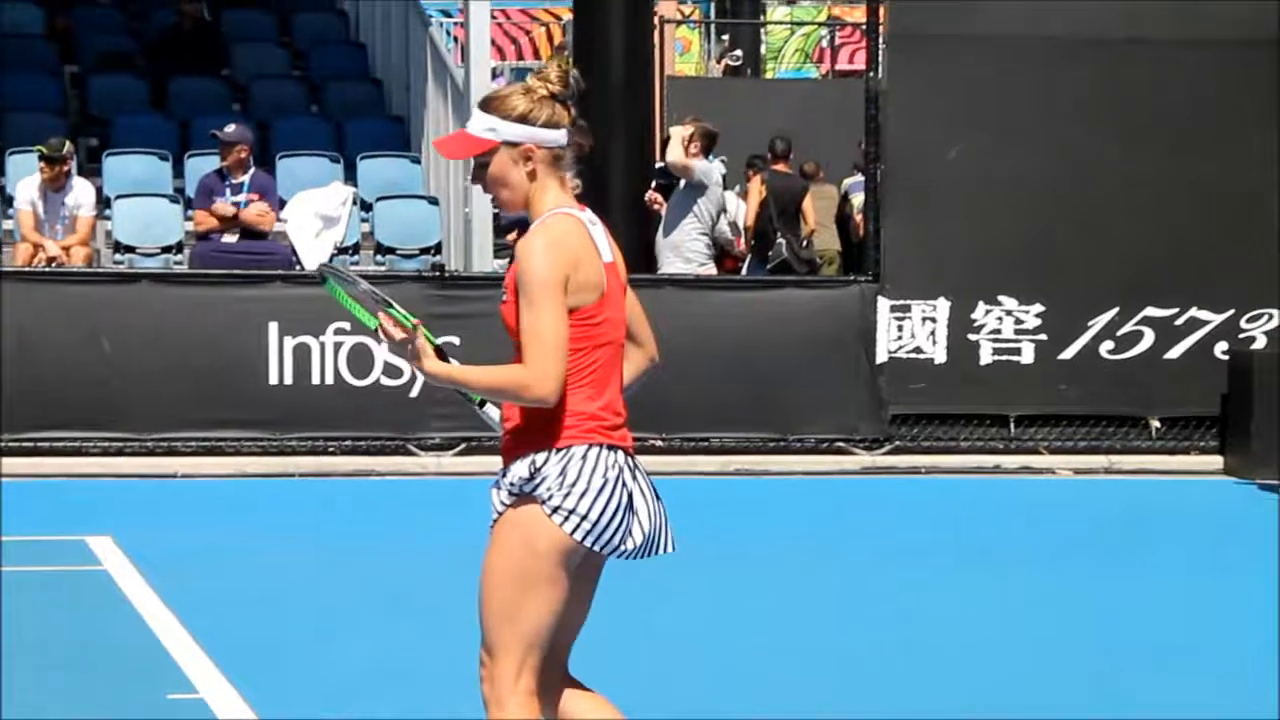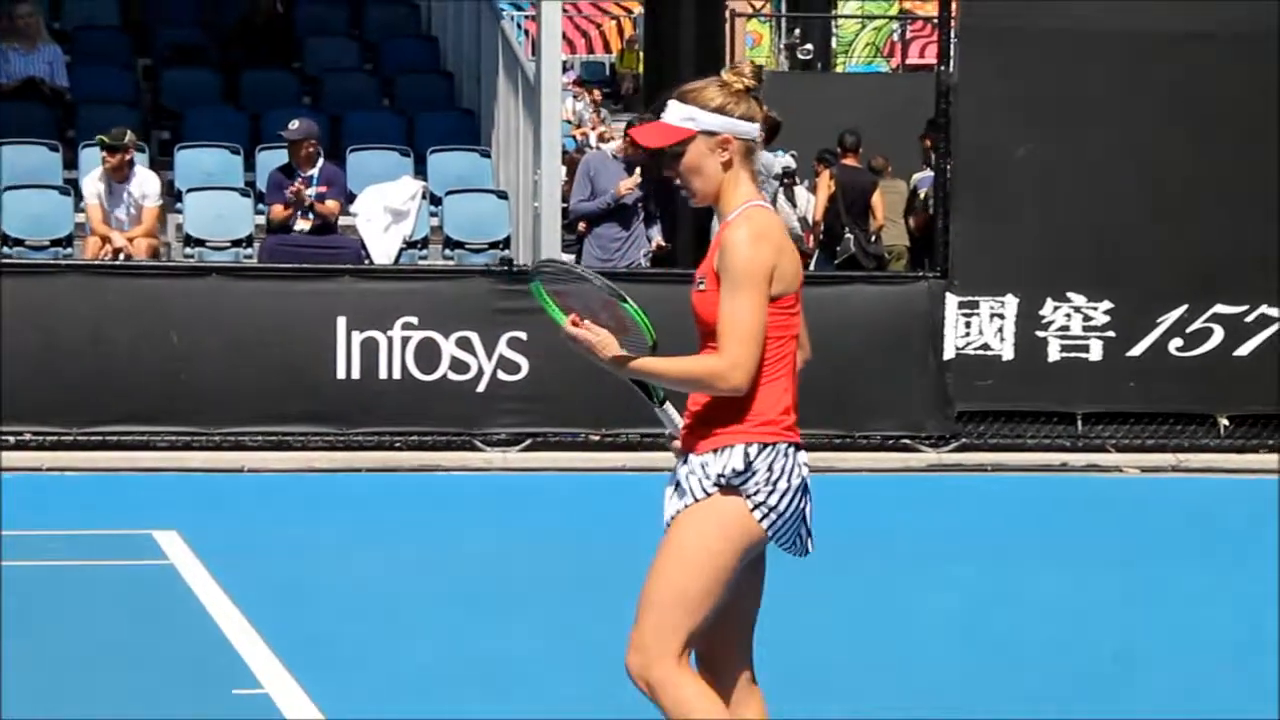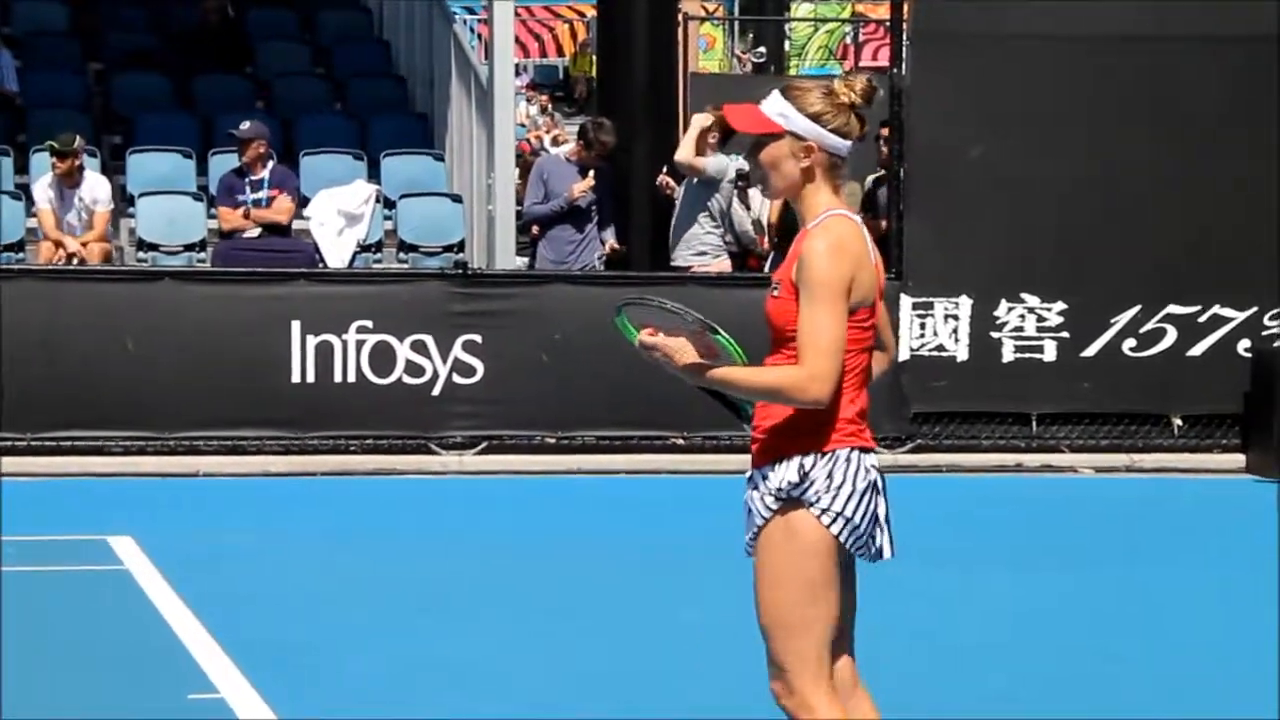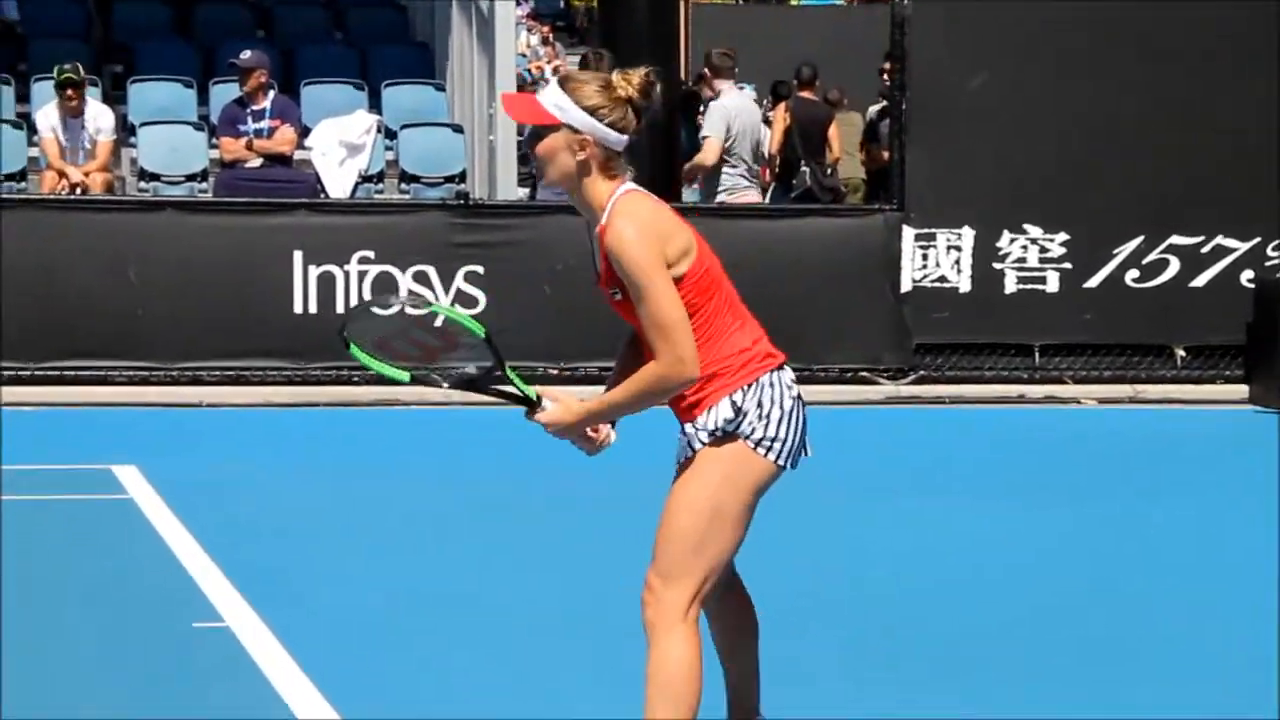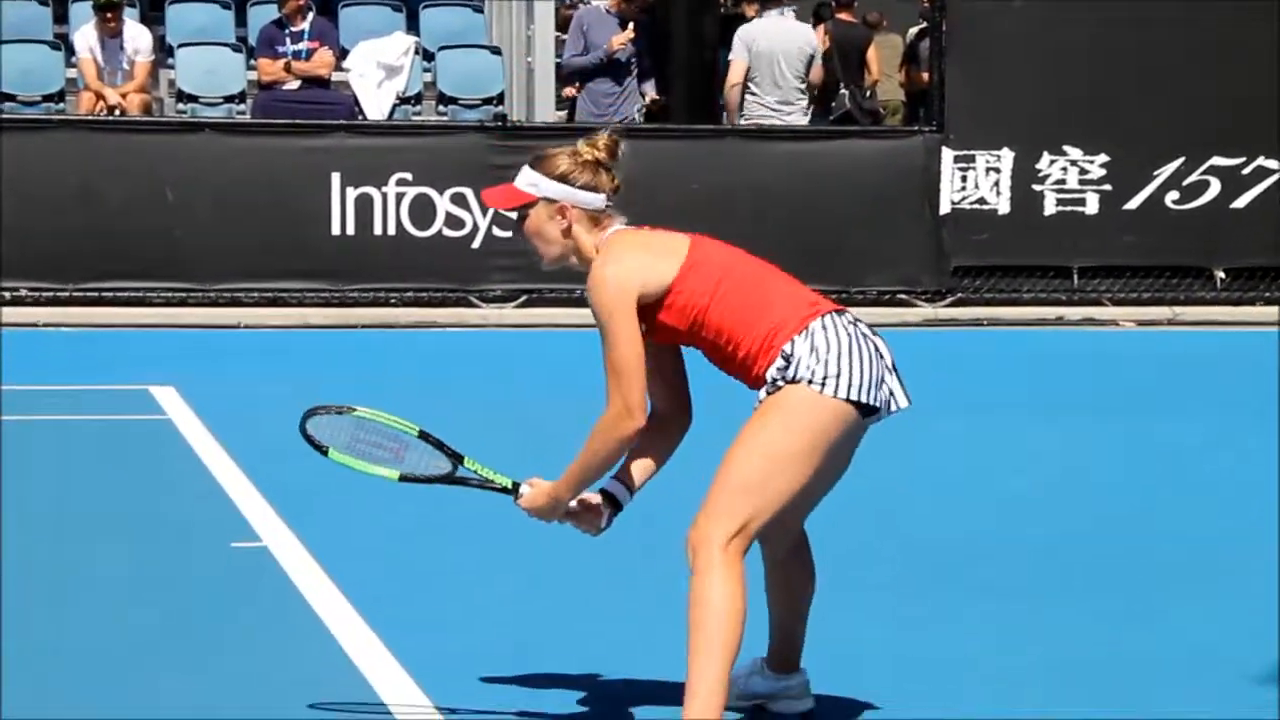
dt=1s
person 1, frame 1
left shoulder: (545, 243)
right shoulder: (589, 231)
left elbow: (541, 384)
right elbow: (642, 350)
left wrist: (433, 367)
left hip: (555, 473)
right hip: (594, 468)
person 1, frame 2
left shoulder: (746, 233)
right shoulder: (754, 230)
left elbow: (732, 370)
right elbow: (796, 350)
left wrist: (620, 359)
left hip: (739, 467)
right hip: (734, 465)
left knee: (654, 659)
person 1, frame 3
left shoulder: (825, 243)
right shoulder: (841, 235)
left elbow: (813, 382)
right elbow: (881, 350)
left wrist: (698, 368)
left hip: (809, 474)
right hip: (814, 471)
person 1, frame 4
left shoulder: (629, 228)
right shoulder: (617, 216)
left elbow: (677, 366)
left wrist: (583, 414)
right wrist: (602, 409)
left hip: (742, 407)
right hip: (729, 409)
left knee: (667, 602)
right knee: (710, 578)
person 1, frame 5
left shoulder: (611, 272)
right shoulder: (641, 259)
left elbow: (627, 418)
right elbow: (670, 415)
left wrist: (557, 494)
right wrist: (614, 495)
left hip: (819, 362)
right hip: (843, 351)
left knee: (713, 541)
right knee: (776, 526)
